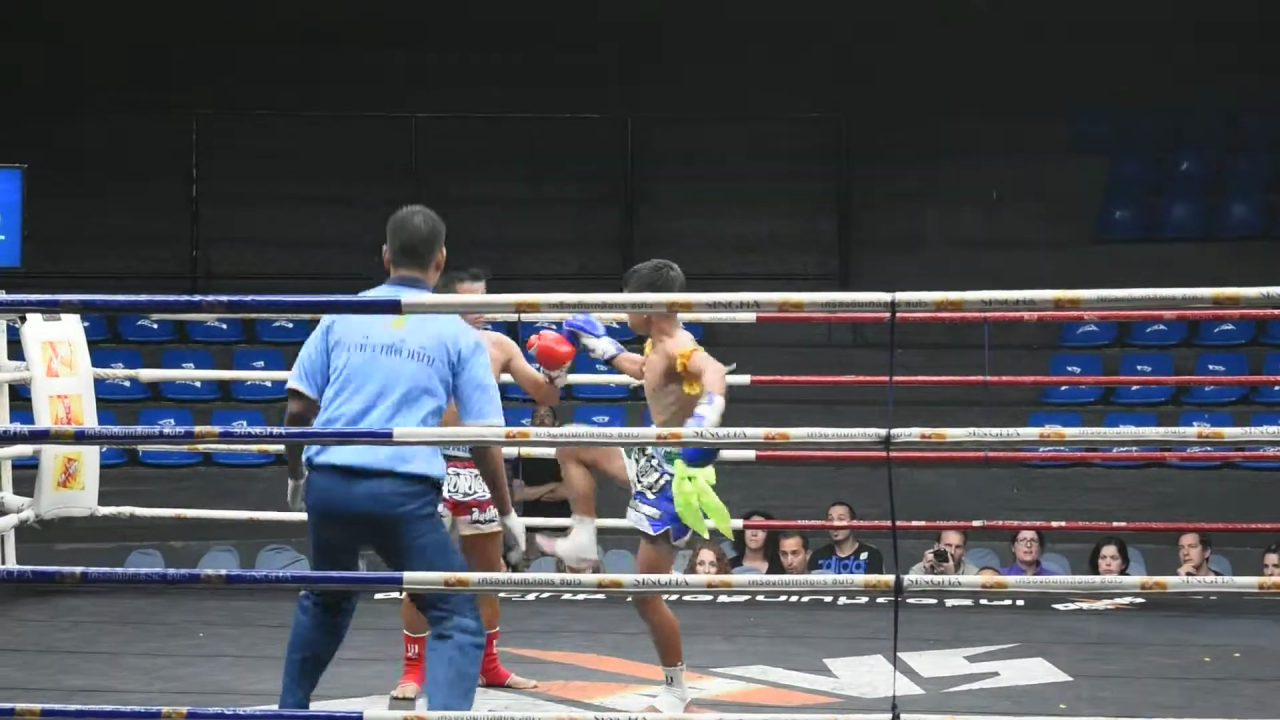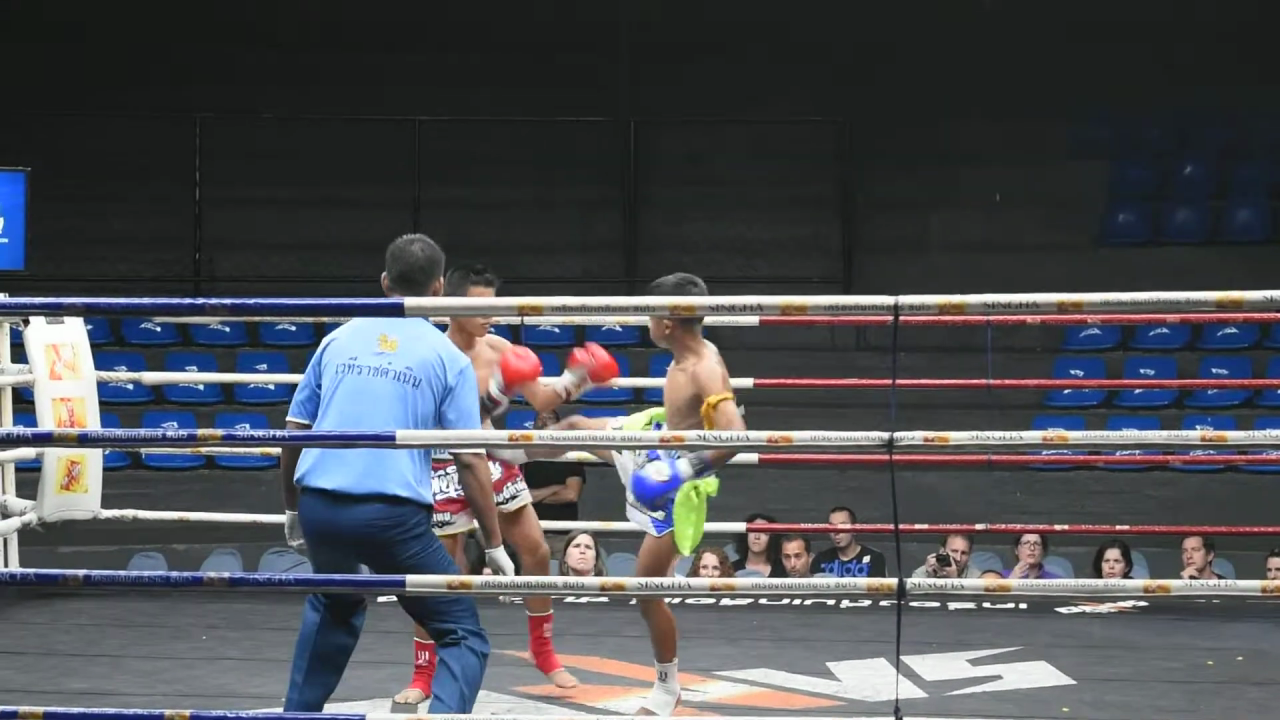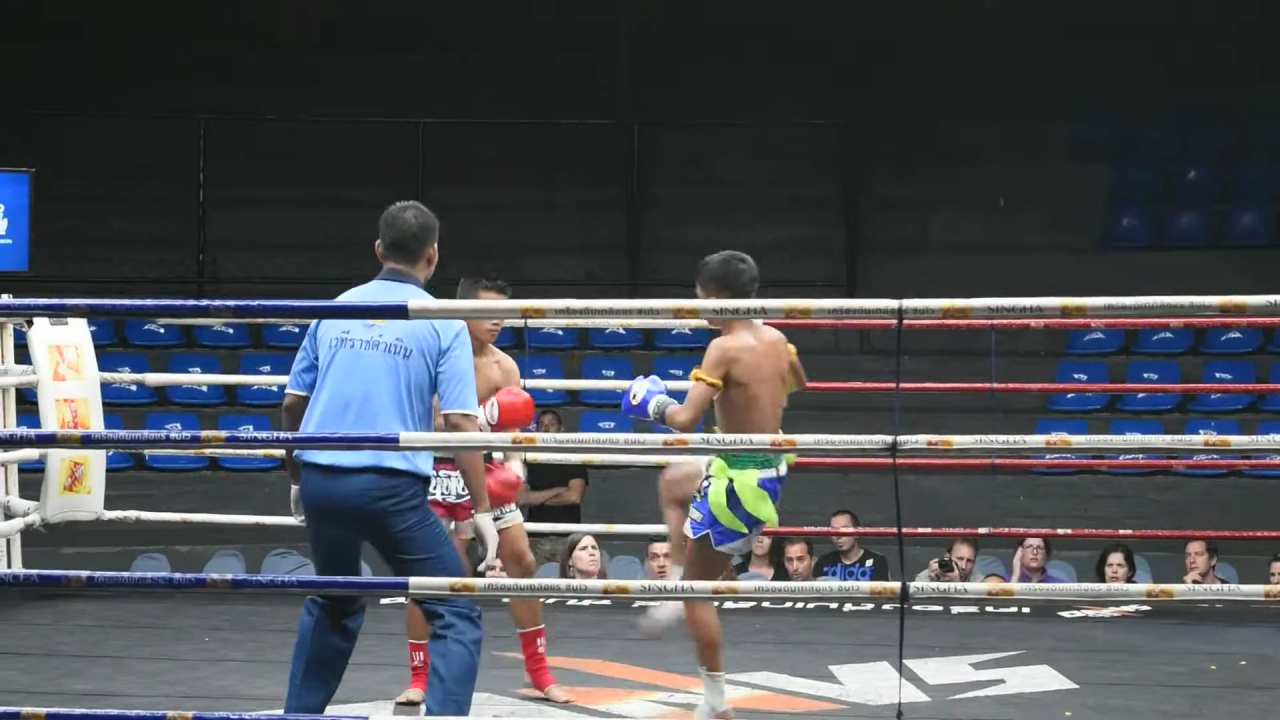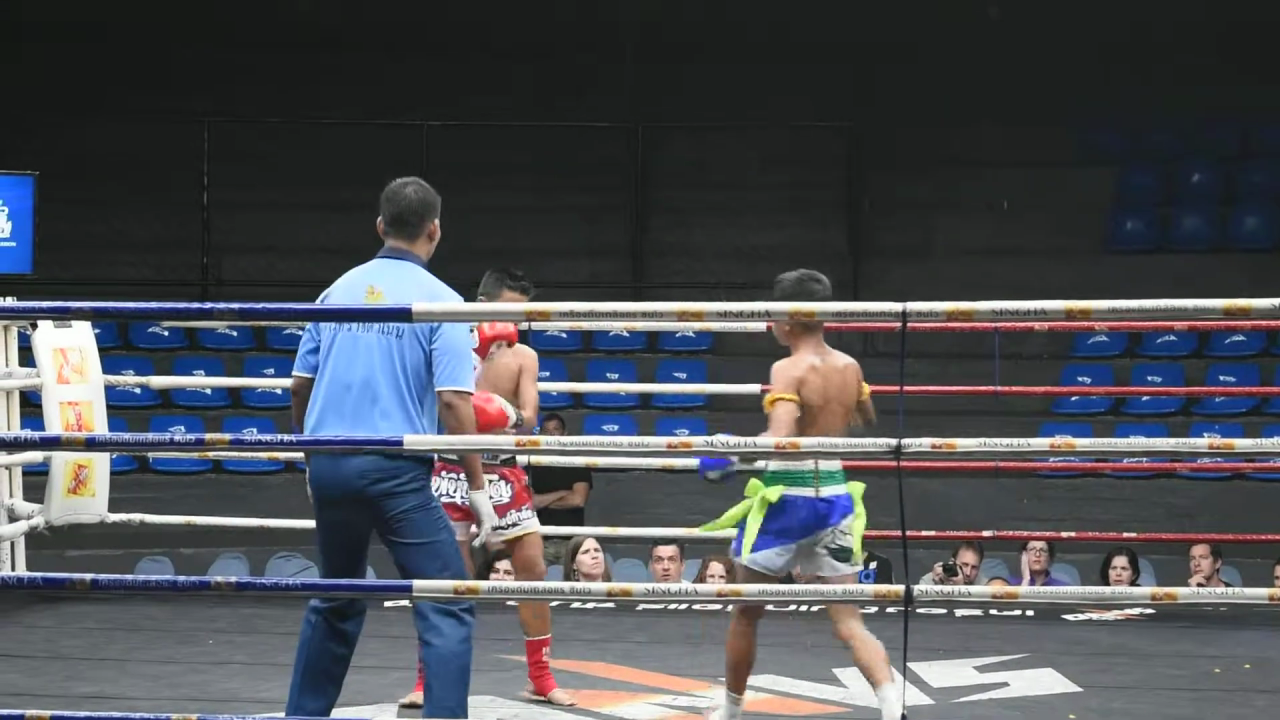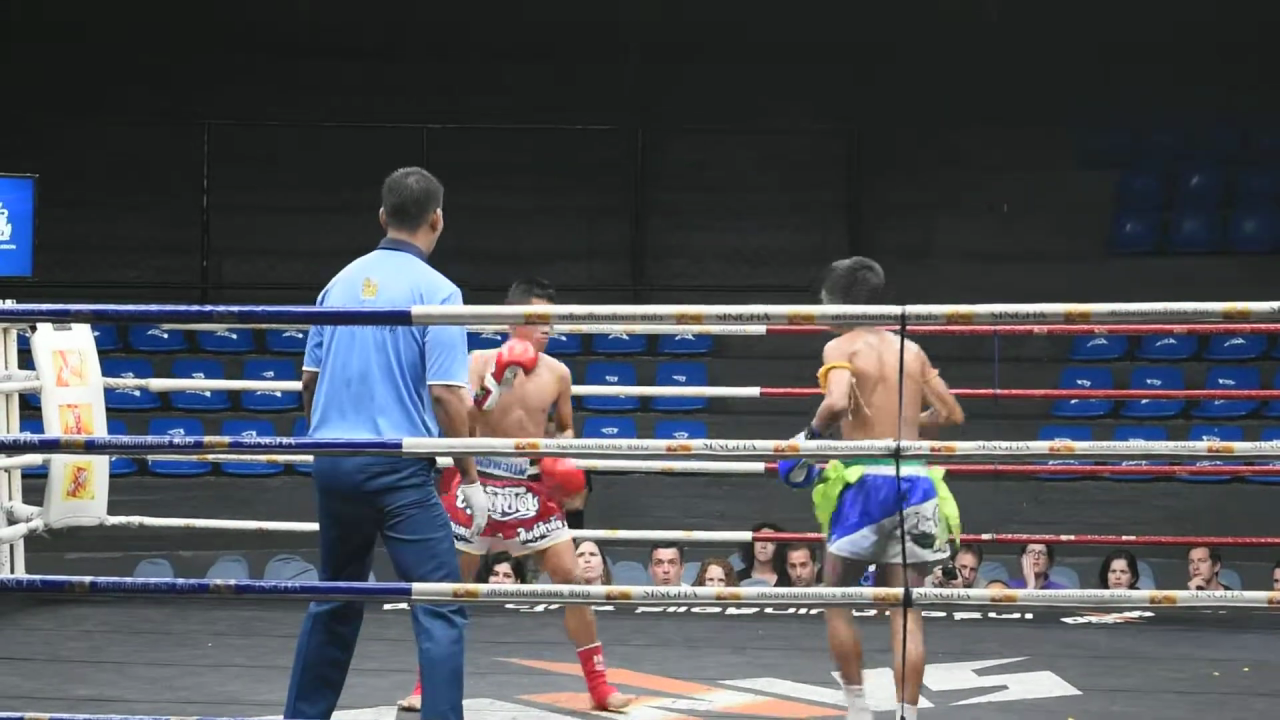
dt=0.2s
person 1, frame 1
left shoulder: (341, 316)
right shoulder: (458, 331)
left elbow: (298, 404)
right elbow: (483, 434)
left wrist: (296, 474)
right wrist: (507, 512)
left hip: (330, 486)
right hip: (404, 494)
left knee: (326, 598)
right knee: (459, 624)
left ankle: (291, 711)
person 1, frame 2
left shoulder: (339, 338)
right shoulder: (448, 356)
left elbow: (293, 433)
right elbow: (469, 459)
left wrist: (292, 508)
right wrist: (494, 544)
left hip: (320, 507)
right hip: (393, 514)
left knee: (333, 605)
right knee: (463, 635)
left ankle: (298, 712)
person 1, frame 3
left shoulder: (334, 312)
right shoulder: (444, 326)
left elbow: (292, 406)
right elbow: (460, 425)
left wrist: (296, 479)
right wrist: (482, 512)
left hip: (322, 482)
right hip: (391, 488)
left knee: (333, 605)
right knee: (456, 618)
person 1, frame 4
left shoulder: (337, 290)
right shoulder: (440, 300)
left elbow: (300, 387)
right elbow: (454, 403)
left wrist: (312, 459)
right wrist: (478, 488)
left hip: (330, 468)
right hip: (394, 473)
left knee: (335, 602)
right knee: (447, 611)
person 1, frame 5
left shoulder: (340, 282)
right shoulder: (437, 290)
left elbow: (309, 380)
right elbow: (445, 395)
right wrist: (470, 479)
left hip: (333, 464)
right hip: (397, 469)
left knee: (334, 602)
right knee: (439, 609)
person 2, frame 1
left shoulder: (679, 347)
right shoulder: (659, 343)
left elbow: (716, 373)
left wrist: (706, 415)
right wrist: (601, 346)
left hip: (674, 476)
right hip: (651, 459)
left knee: (645, 594)
right knee: (572, 446)
left ankle: (676, 689)
right ankle: (582, 541)
person 2, frame 2
left shoulder: (704, 372)
right shoulder: (694, 352)
left elbow: (733, 437)
left wrist: (683, 469)
left hip: (673, 481)
right hip: (659, 451)
left knee: (648, 591)
right knee: (574, 426)
left ankle: (667, 687)
person 2, frame 3
left shoulder: (723, 348)
right shoulder: (775, 340)
left elbow: (686, 422)
right elbow: (801, 381)
left wrist: (655, 403)
left hip: (738, 480)
right hip: (765, 468)
left knee: (698, 591)
right knee: (673, 483)
right ankle: (677, 578)
person 2, frame 4
left shoulder: (789, 370)
right shoulder: (849, 367)
left elbow: (779, 441)
right elbow: (865, 423)
left wrist: (729, 455)
left hip: (787, 499)
right hip: (835, 496)
left knee: (746, 611)
right knee: (847, 620)
person 2, frame 5
left shoulder: (841, 346)
right shoulder: (912, 350)
left elbow: (837, 403)
right elbow: (952, 415)
left wrist: (806, 441)
left hip: (865, 483)
right hip: (915, 479)
left knee: (838, 603)
right knee: (905, 612)
person 3, frame 1
left shoulder: (500, 346)
left elbow: (546, 398)
left wrist: (556, 371)
left hip: (483, 472)
right hip: (438, 470)
left knee: (489, 571)
left ankle: (490, 666)
right ankle: (412, 669)
person 3, frame 2
left shoulder: (501, 348)
left elbow: (542, 401)
left wrist: (577, 380)
right wrist: (495, 390)
left hip: (492, 464)
right hip: (445, 471)
left knee: (538, 554)
left ankle: (544, 653)
right ankle: (423, 676)
person 3, frame 3
left shoulder: (504, 366)
left elbow: (516, 428)
left wrist: (514, 470)
right wrist: (486, 415)
left hip: (484, 474)
right hip: (437, 475)
left knee: (522, 564)
left ankle: (540, 671)
right ankle: (419, 678)
person 3, frame 4
left shoulder: (525, 356)
left elbow: (528, 419)
left wrist: (506, 413)
right wrist: (478, 348)
left hip: (503, 477)
right hip: (451, 475)
left knee: (533, 571)
left ankle: (541, 678)
right ankle: (426, 680)
person 3, frame 5
left shoulder: (558, 373)
right shoulder: (481, 360)
left elbow: (566, 428)
left wrist: (565, 462)
right wrist: (497, 379)
left hip: (532, 489)
right hip: (480, 484)
left knee: (572, 580)
left ankle: (599, 687)
right ankle: (427, 683)
